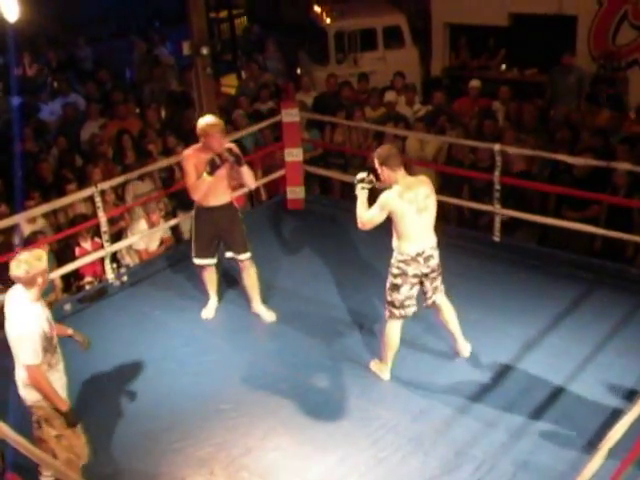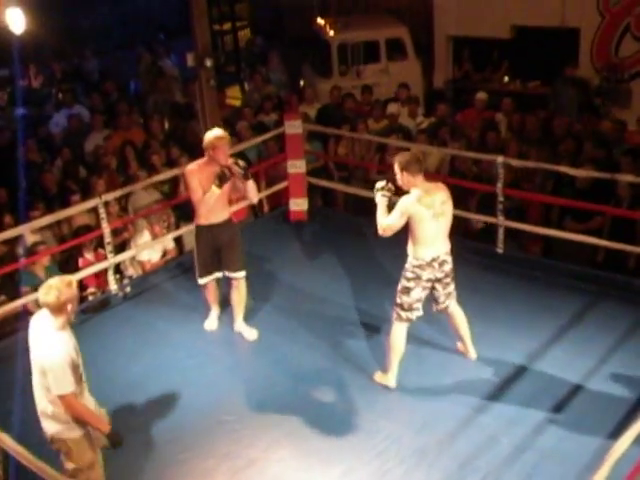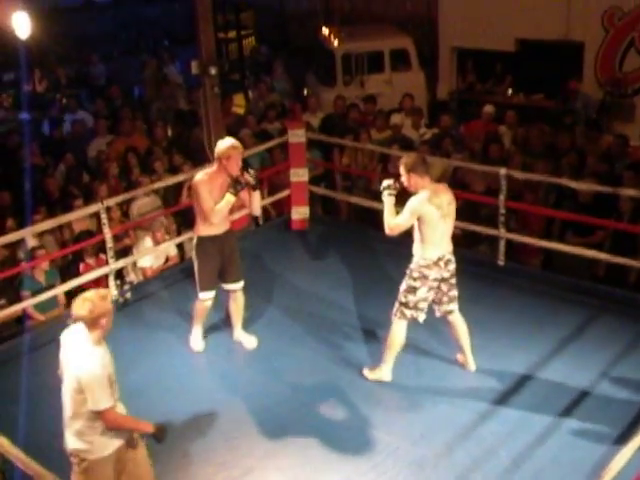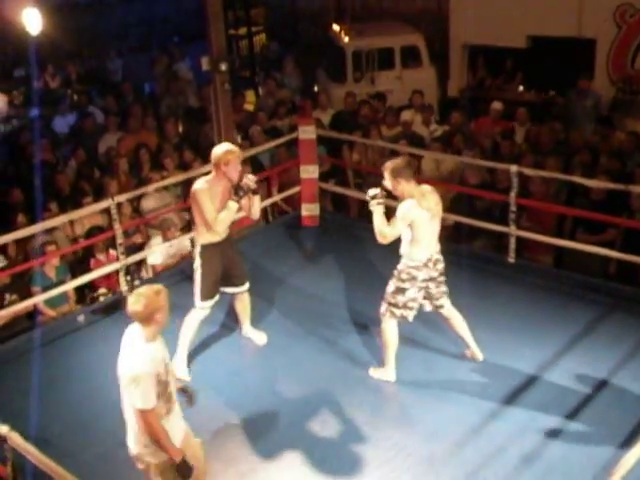
dt=0.3s
person 1, frame 1
left shoulder: (390, 197)
right shoulder: (425, 182)
left elbow: (363, 222)
left wrist: (362, 191)
left hip: (406, 261)
right hip: (431, 253)
left knee: (394, 317)
right knee: (439, 298)
left ankle: (384, 367)
right ankle: (460, 342)
person 1, frame 2
left shoulder: (409, 201)
right shoulder: (443, 190)
left elbow: (384, 230)
left wrist: (382, 199)
left hip: (420, 266)
right hip: (444, 260)
left knee: (400, 319)
right knee: (451, 305)
left ankle: (390, 375)
right ankle: (468, 347)
person 1, frame 3
left shoulder: (419, 201)
right shoulder: (445, 191)
left elbow: (392, 229)
left wrist: (388, 198)
right wrist: (397, 194)
left hip: (425, 266)
right hip: (447, 261)
left knee: (400, 318)
right knee: (453, 313)
left ankle: (384, 369)
right ankle: (468, 358)
person 1, frame 4
left shoulder: (409, 207)
right shoulder: (429, 192)
left elbow: (384, 237)
left wrist: (377, 207)
right wrist: (384, 197)
left hip: (413, 267)
right hip: (434, 260)
left knee: (389, 316)
right knee: (445, 306)
left ankle: (388, 369)
right ankle: (474, 348)
person 2, frame 1
left shoulder: (229, 149)
right shoulder: (190, 156)
left elbow: (251, 184)
right elbow: (195, 194)
left wrist: (240, 162)
right wrist: (209, 171)
left hip: (228, 209)
right hip: (204, 213)
left knee: (245, 260)
right knee: (206, 263)
left ankle: (257, 304)
right ankle: (213, 299)
person 2, frame 2
left shoulder: (230, 166)
right shoulder: (193, 171)
left elbow: (253, 198)
right elbow: (201, 209)
left wrist: (246, 176)
right wrist: (219, 184)
left hip: (228, 226)
right hip: (204, 231)
left knee: (238, 278)
right knee: (208, 280)
left ankle: (239, 322)
right ankle: (214, 311)
person 2, frame 3
left shoulder: (235, 178)
right shoulder: (202, 180)
left elbow: (255, 211)
right elbow: (213, 217)
left wrist: (254, 187)
right wrist: (233, 192)
left hip: (227, 237)
right hip: (205, 242)
left knee: (236, 289)
right knee: (206, 298)
left ankle: (238, 331)
right ankle: (197, 329)
person 2, frame 4
left shoulder: (232, 185)
right shoulder: (202, 188)
left elbow: (253, 215)
right elbow: (217, 227)
left wrist: (253, 193)
right wrist: (236, 198)
left hip: (225, 244)
right hip: (206, 250)
left knee: (242, 290)
right knee: (202, 308)
left ankle: (246, 328)
right ankle: (179, 358)
person 3, frame 1
left shoulder: (18, 293)
right shoulder: (27, 323)
right elbow: (34, 374)
left wrist: (70, 331)
right wrist: (63, 407)
left hip: (46, 383)
right hip: (44, 391)
left knee: (45, 432)
right knee: (73, 448)
person 3, frame 2
left shoulder: (41, 317)
right shoulder: (56, 352)
right elbow: (70, 404)
right wrist: (106, 428)
left hip: (74, 400)
right hip: (66, 423)
left knee: (96, 438)
person 3, frame 3
left shoulder: (74, 332)
right shoulder: (92, 367)
left elbow: (63, 371)
right elbow: (109, 418)
right wrist: (149, 428)
right hip: (93, 443)
person 3, frame 4
left shoulder: (138, 331)
right shoulder: (141, 365)
right elbow: (148, 421)
left wrist: (177, 384)
right wrist: (177, 457)
right hip: (154, 445)
